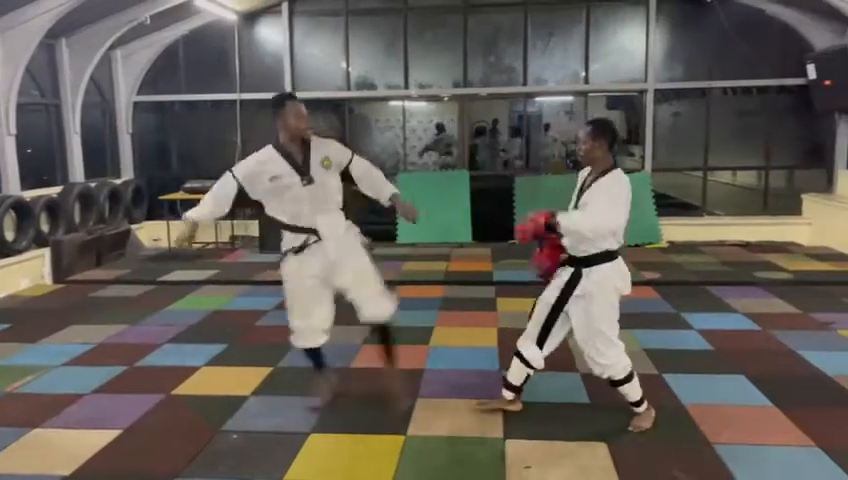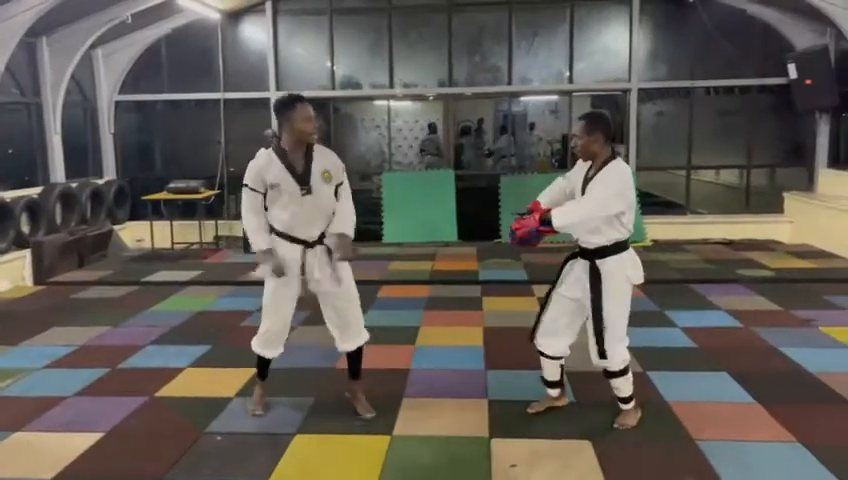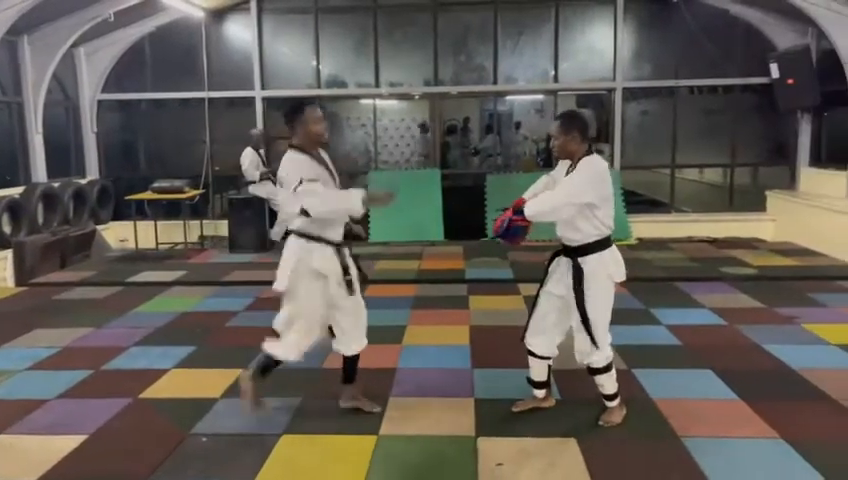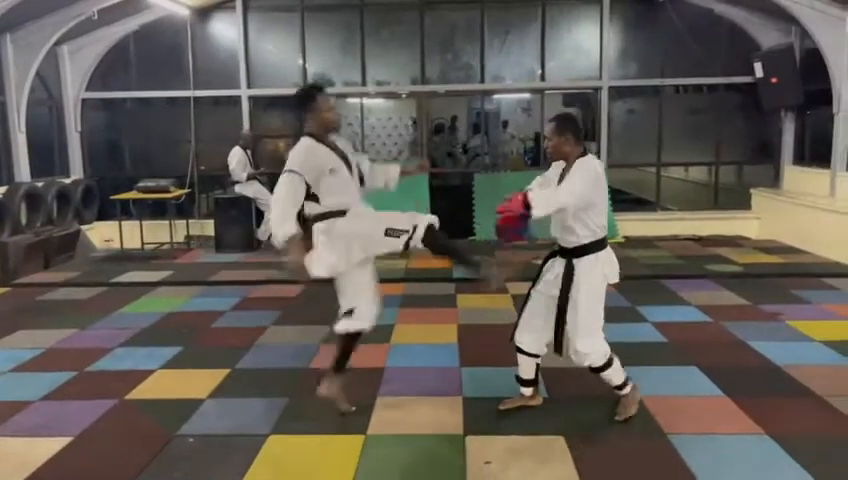
dt=0.3s
person 1, frame 1
left shoulder: (327, 148)
right shoulder: (261, 162)
left elbow: (364, 172)
right elbow: (225, 189)
left wrist: (396, 199)
right wrist: (193, 220)
left hip: (336, 237)
right hip: (300, 247)
left knee: (372, 298)
right knee: (307, 319)
left ankle: (389, 357)
right ankle: (322, 375)
person 1, frame 2
left shoulder: (327, 158)
right shoulder: (262, 164)
left elbow: (343, 203)
right elbow: (252, 211)
left wrist: (345, 238)
right wrist: (265, 253)
left hip: (326, 251)
right hip: (285, 252)
left knee: (350, 318)
right knee: (273, 325)
left ankle: (355, 390)
right ankle: (260, 386)
person 1, frame 3
left shoulder: (319, 156)
right shoulder: (295, 165)
right elbow: (322, 203)
left wrist: (349, 222)
right wrist: (367, 198)
left hip: (330, 252)
right hip: (309, 257)
left knee: (353, 324)
right knee: (297, 333)
left ankle: (350, 392)
right ankle: (253, 377)
person 1, frame 4
left shoulder: (336, 144)
right shoulder: (303, 156)
left elbow: (367, 174)
right elbow: (283, 201)
left wrist: (403, 170)
right wrist: (292, 241)
left hip: (354, 229)
right hip: (340, 233)
left knee: (359, 311)
right knee: (420, 228)
left ankle: (334, 380)
person 2, frame 1
left shoulder: (616, 183)
right shoulder: (588, 175)
left elbow: (594, 222)
left wrist: (552, 221)
right wrist: (551, 230)
left hip: (599, 275)
right hip: (573, 270)
left knee: (603, 350)
right knee: (535, 333)
left ankle: (643, 408)
right ankle: (510, 396)
person 2, frame 2
left shoulder: (618, 173)
right shoulder: (584, 167)
left elbow: (585, 210)
right elbow: (562, 187)
left wrist: (540, 221)
right wrist: (534, 210)
left hip: (611, 265)
right hip: (583, 262)
left knee: (608, 343)
right knee: (551, 327)
left ankle: (629, 406)
right ankle: (555, 394)
person 2, frame 3
left shoulder: (593, 169)
right shoulder: (567, 166)
left elbow: (557, 201)
right elbow: (546, 186)
left wrist: (517, 210)
right wrist: (519, 207)
left hip: (594, 263)
right hip: (568, 260)
left knee: (590, 339)
right knee: (540, 328)
left ankle: (614, 403)
right ankle: (542, 395)
person 2, frame 4
left shoulder: (588, 169)
right shoulder: (560, 168)
left elbow: (560, 199)
right elbow: (539, 187)
left wrist: (523, 203)
right wrist: (521, 202)
left hip: (589, 263)
right hip: (562, 260)
left knee: (584, 341)
right knee: (530, 326)
left ankle: (626, 391)
right ankle: (529, 393)
